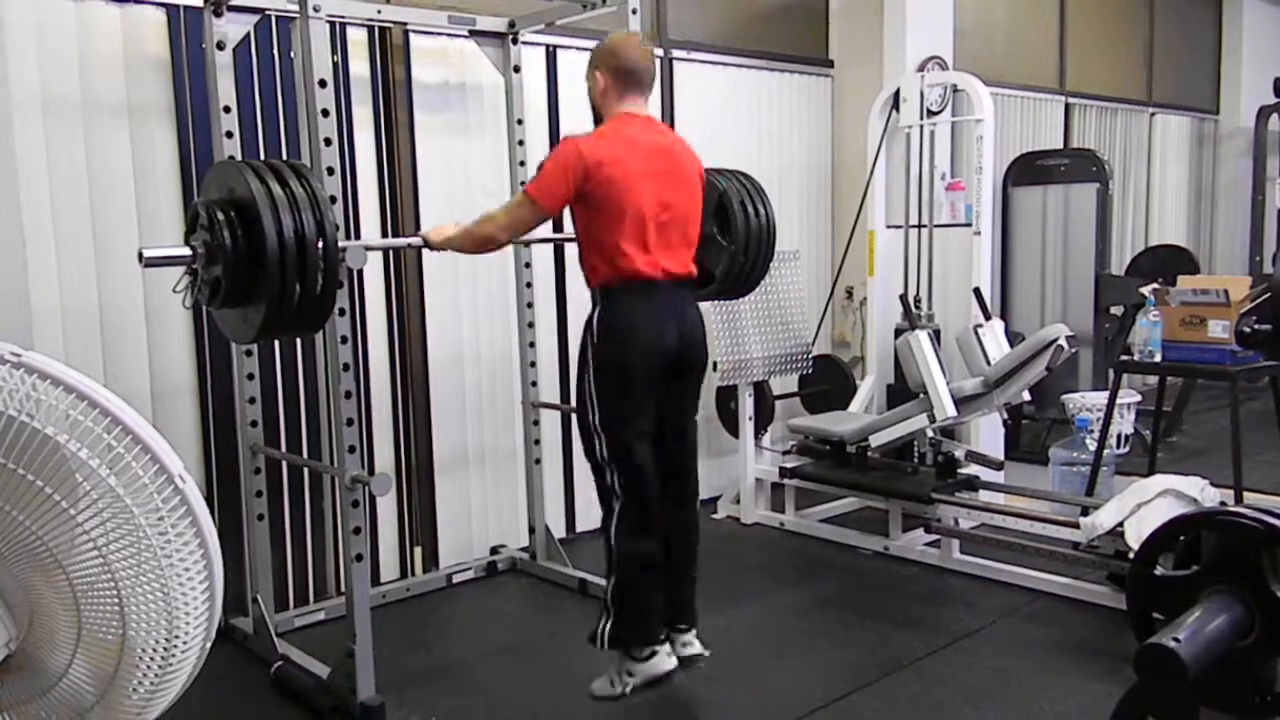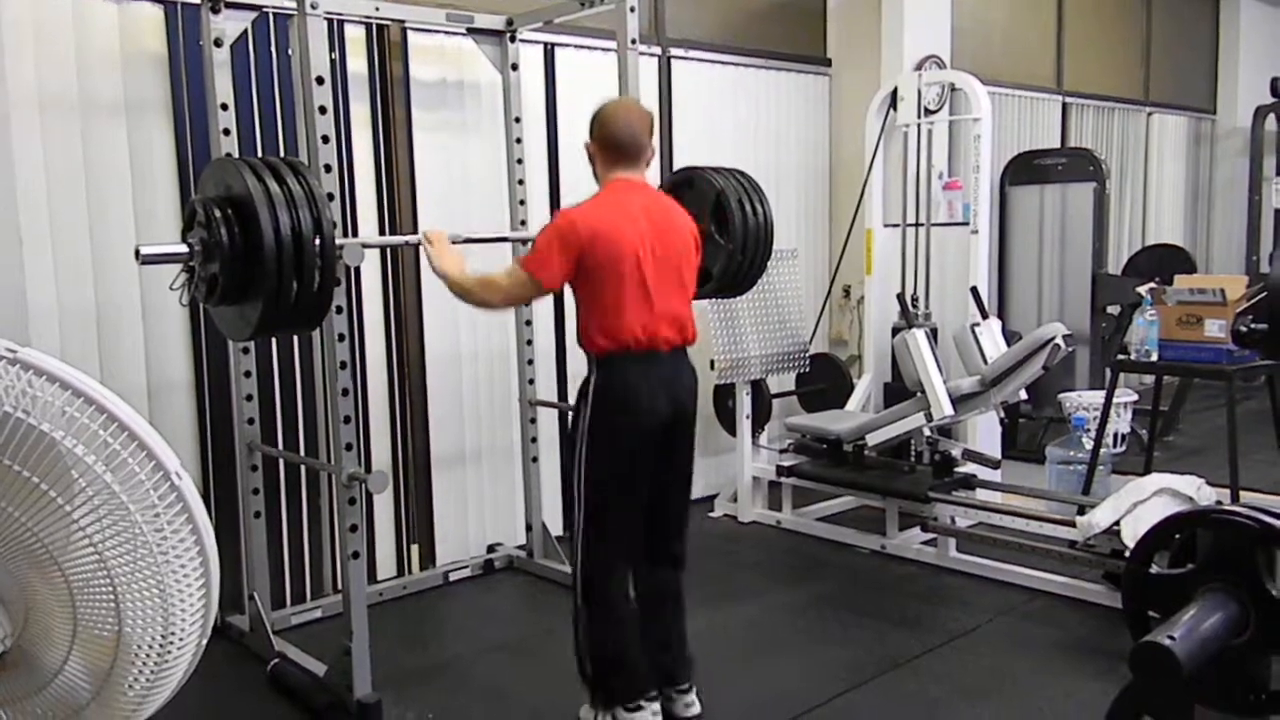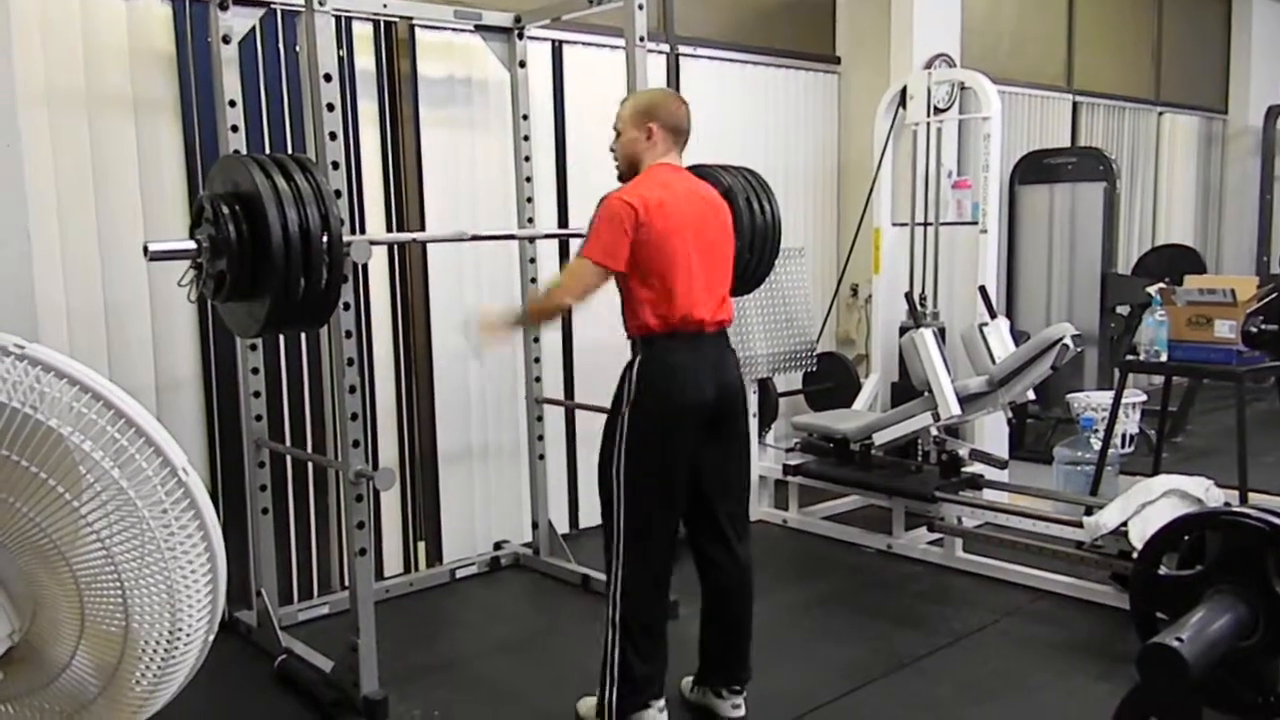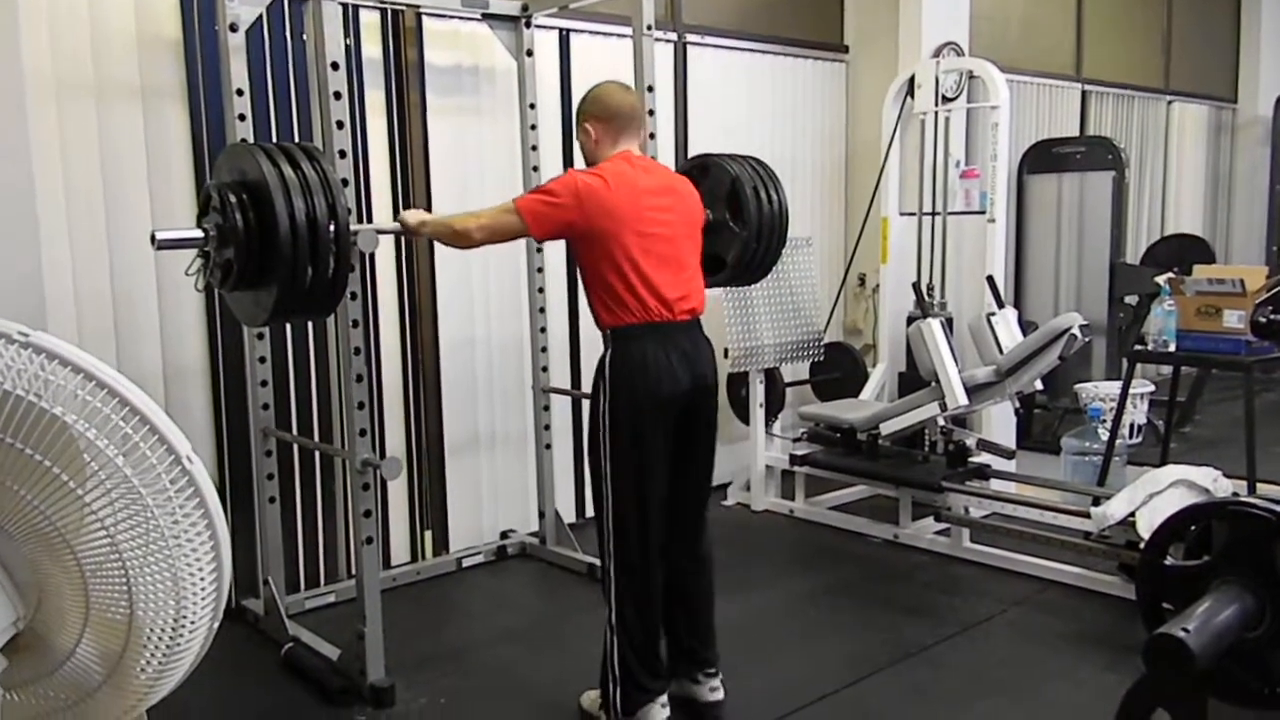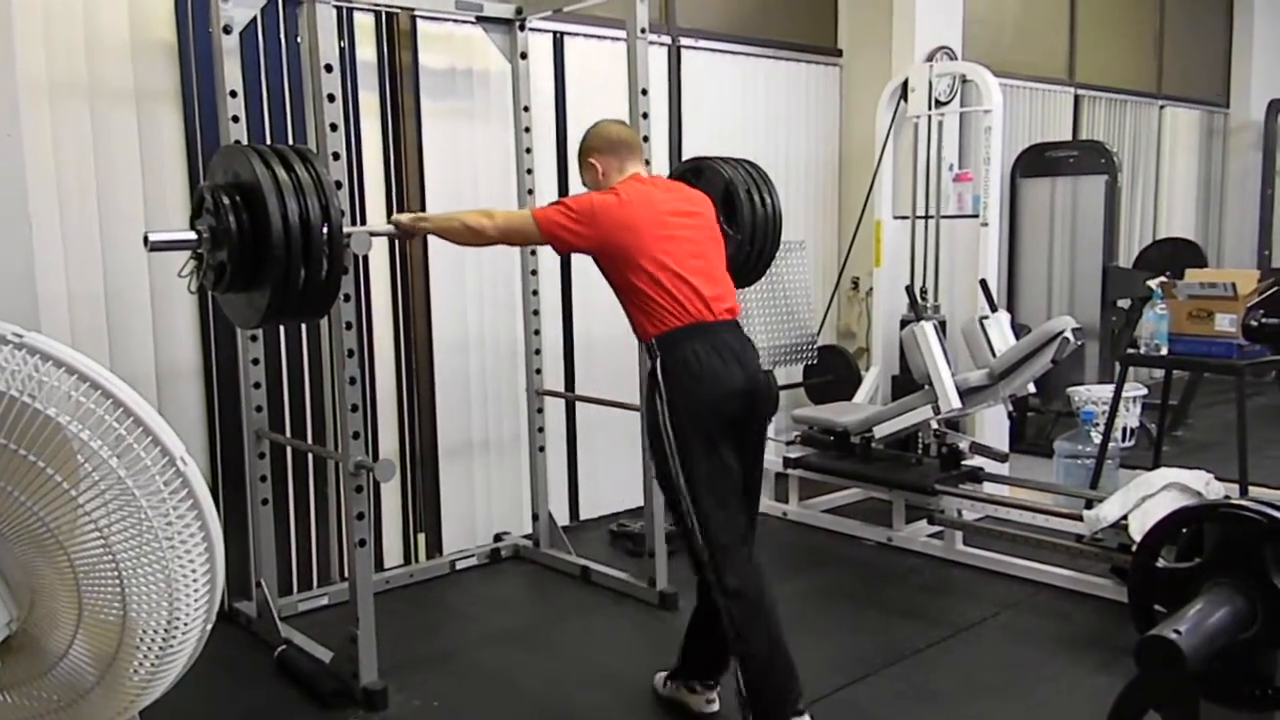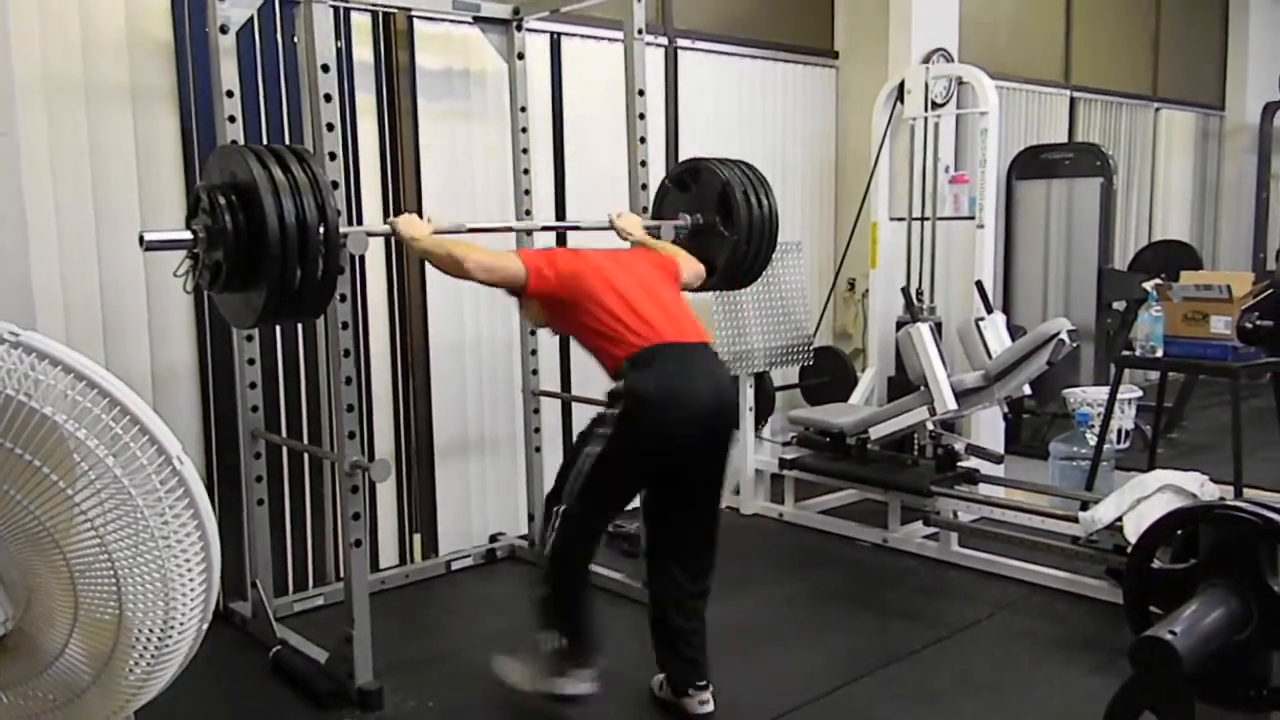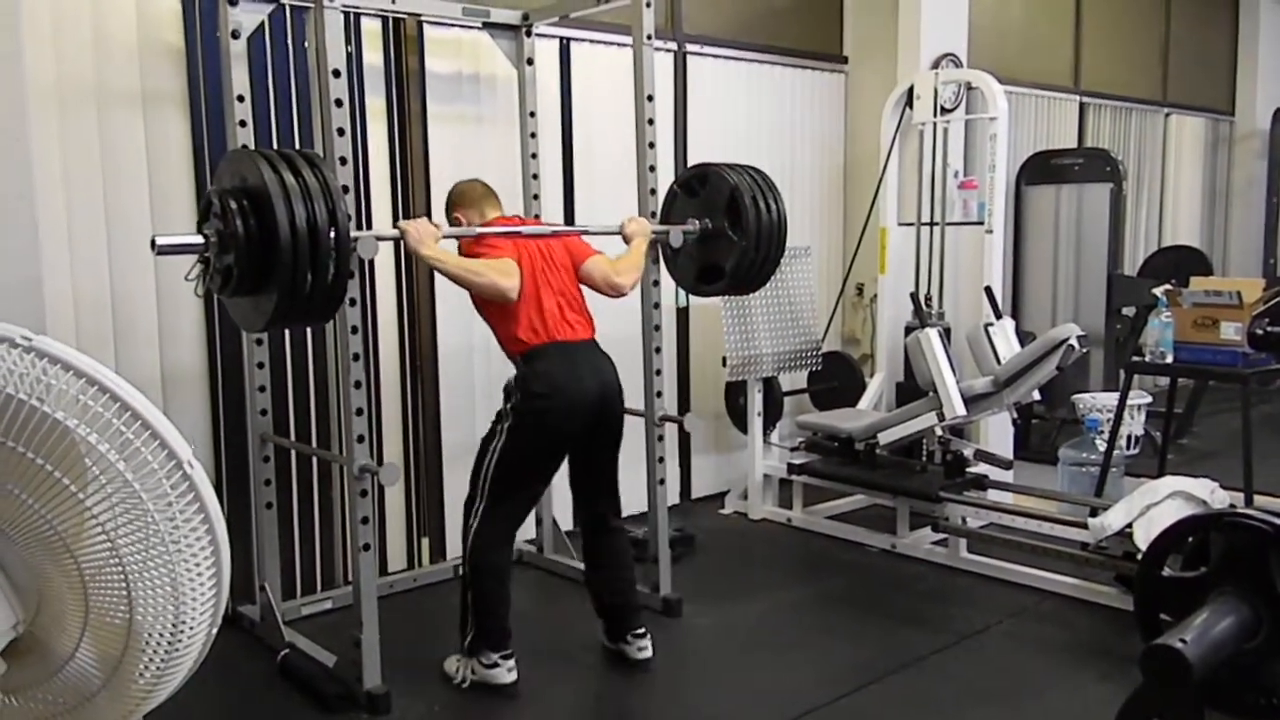
dt=0.7s
person 1, frame 1
left shoulder: (585, 153)
right shoulder: (685, 156)
left elbow: (502, 229)
left wrist: (447, 240)
left hip: (625, 323)
right hip: (684, 318)
left knee: (629, 487)
right knee: (674, 482)
left ankle: (640, 644)
right ankle: (679, 625)
person 1, frame 2
left shoulder: (581, 223)
right shoulder: (682, 220)
left elbow: (504, 294)
left wrist: (449, 269)
left hip: (621, 388)
right hip: (678, 380)
left knee: (605, 551)
right knee: (662, 546)
person 1, frame 3
left shoulder: (629, 202)
right shoulder: (715, 203)
left elbow: (568, 293)
left wrist: (506, 321)
left hip: (664, 372)
right hip: (722, 364)
left knee: (641, 545)
right knee: (723, 536)
person 1, frame 4
left shoulder: (584, 191)
right shoulder: (683, 190)
left elbow: (476, 230)
left wrist: (422, 224)
left hip: (639, 364)
right hip: (696, 355)
left knee: (631, 535)
right knee: (686, 527)
person 1, frame 5
left shoulder: (602, 210)
right shoulder: (695, 200)
left elbow: (490, 227)
left wrist: (419, 222)
left hip: (689, 371)
right hip: (743, 360)
left knee: (720, 549)
right knee: (732, 536)
person 1, frame 6
left shoulder: (550, 270)
right shoulder: (632, 258)
left elbow: (478, 264)
right elbow: (695, 270)
left wrist: (417, 238)
right wrist: (639, 237)
left hip: (658, 390)
right hip: (714, 383)
left knee: (570, 519)
right knee: (685, 543)
left ankle: (570, 663)
person 1, frame 7
left shoulder: (481, 243)
right shoulder: (558, 236)
left elbow: (505, 287)
right elbow: (619, 281)
left wrist: (428, 249)
right wrist: (639, 239)
left hip: (549, 383)
right hip: (601, 374)
left knee: (490, 517)
right knee: (601, 511)
left ankle: (491, 654)
right ankle: (628, 631)
